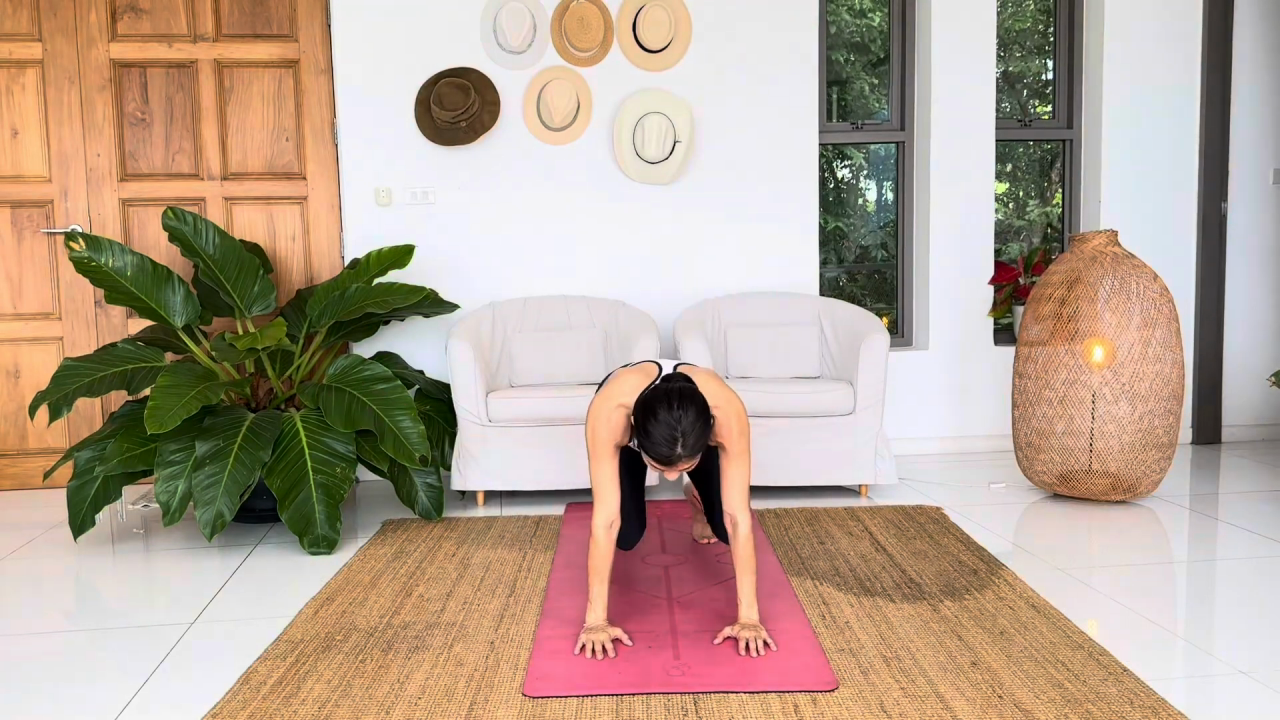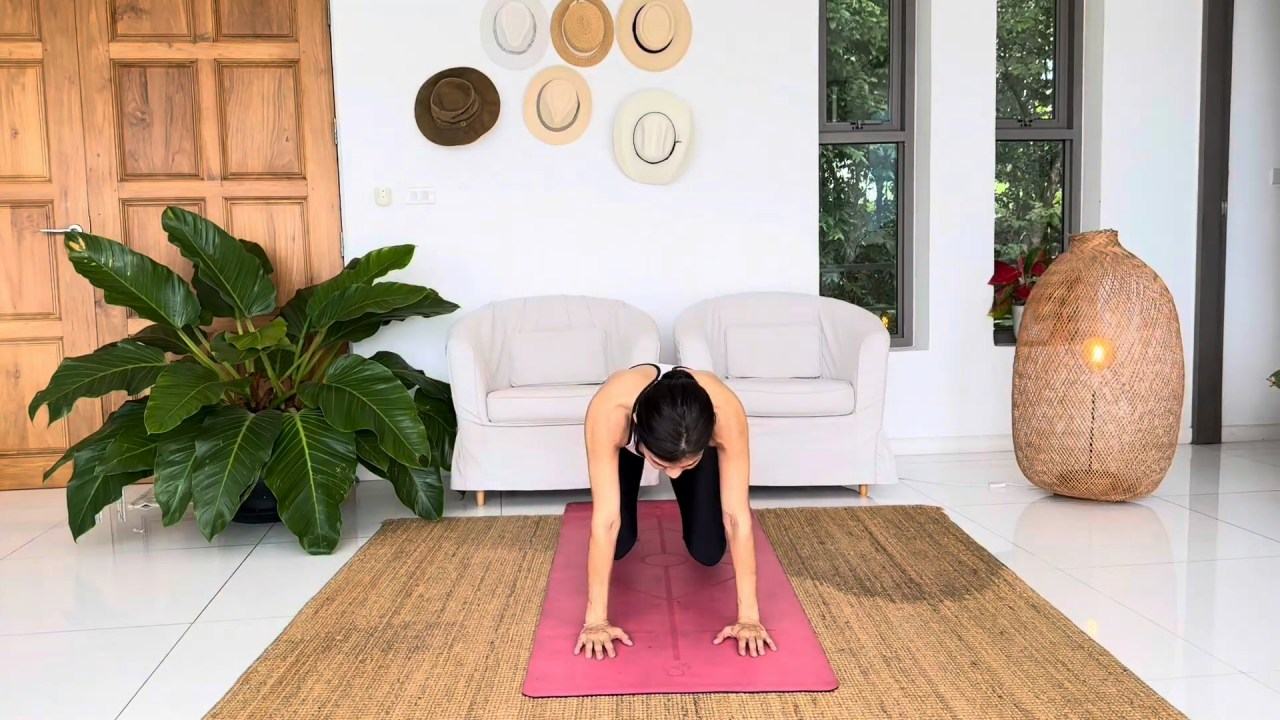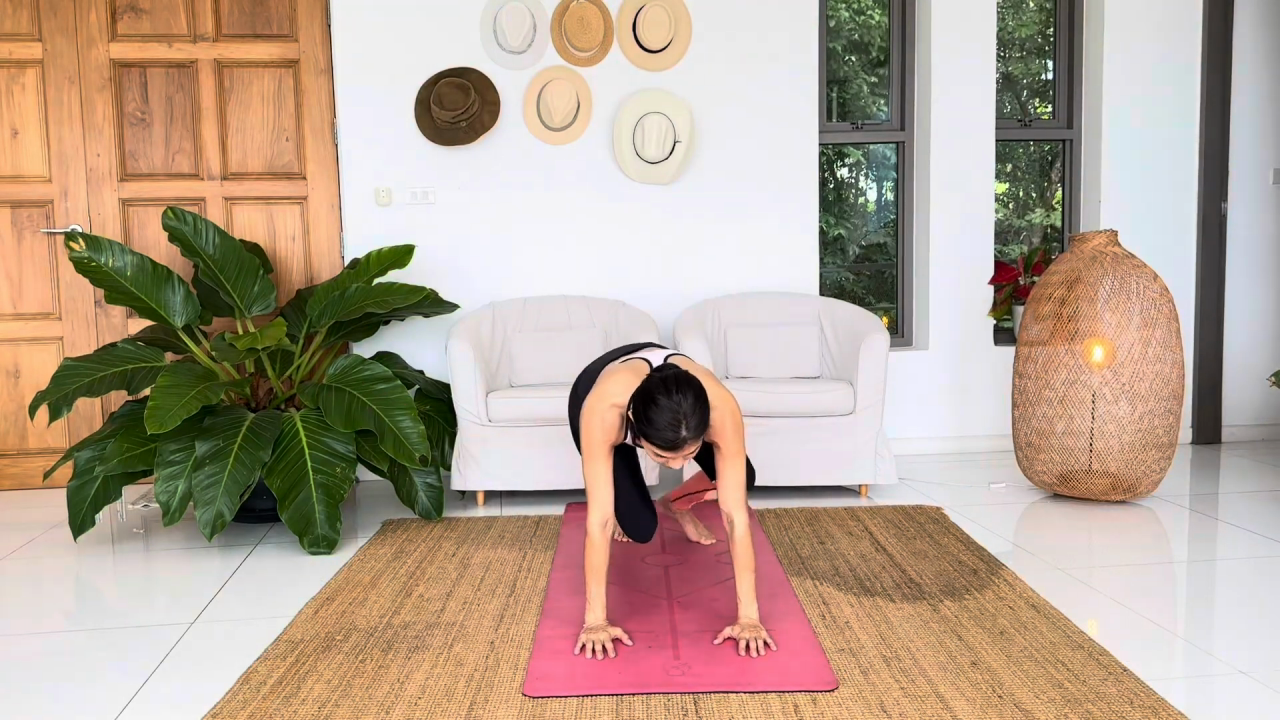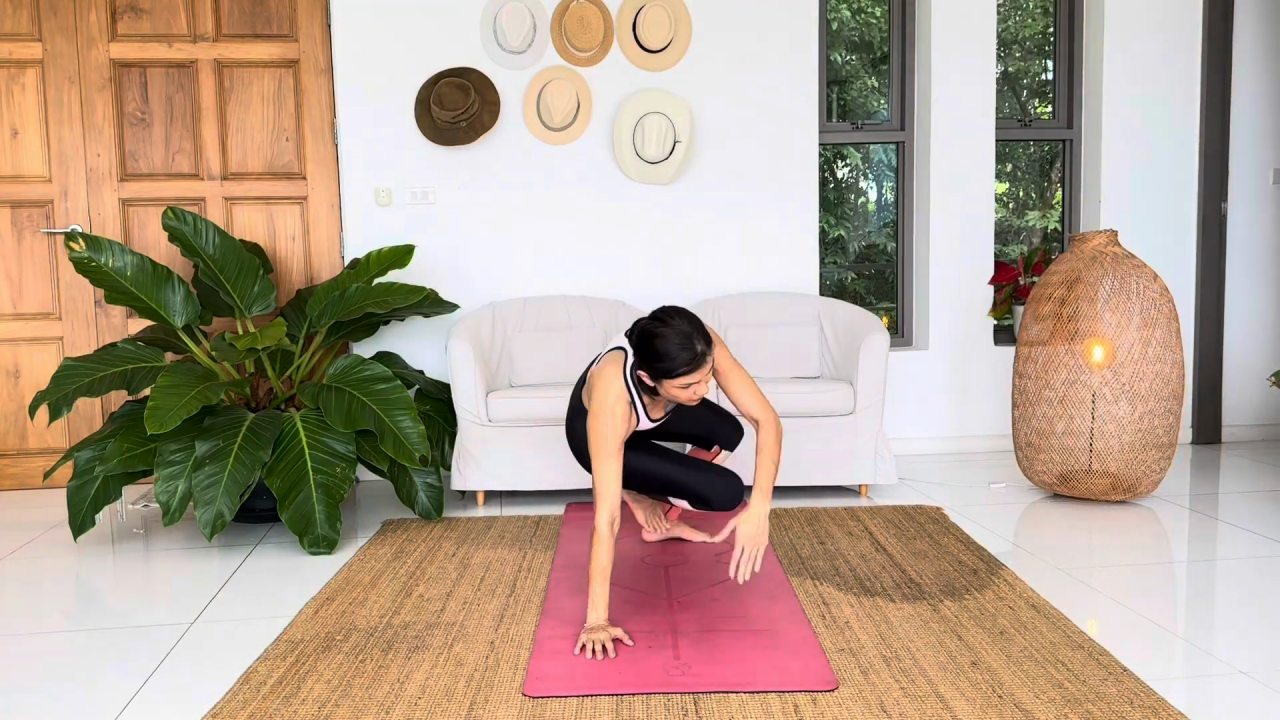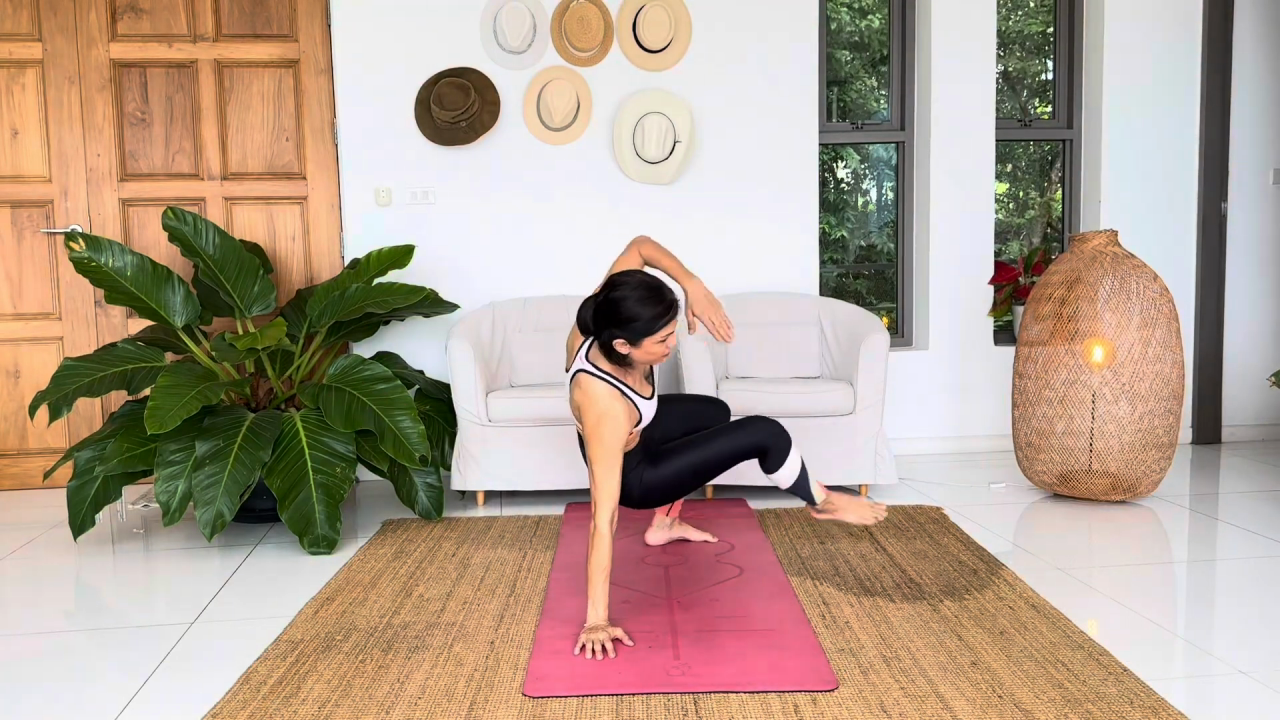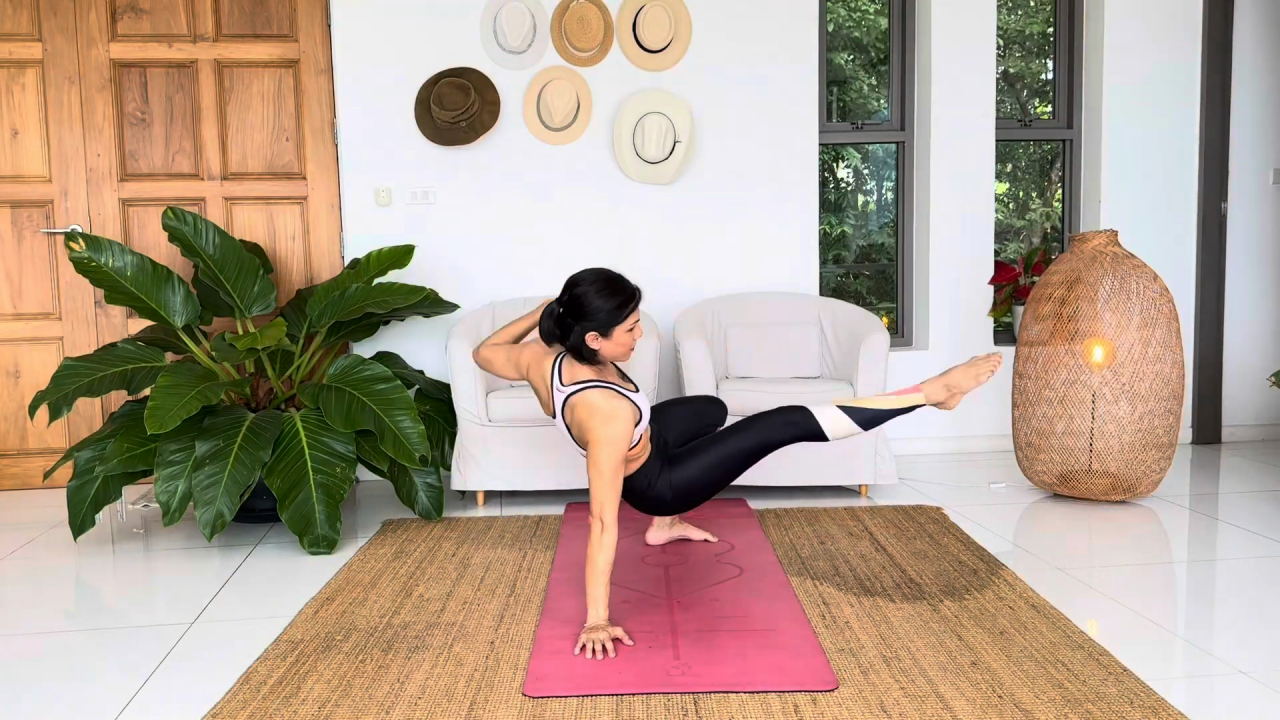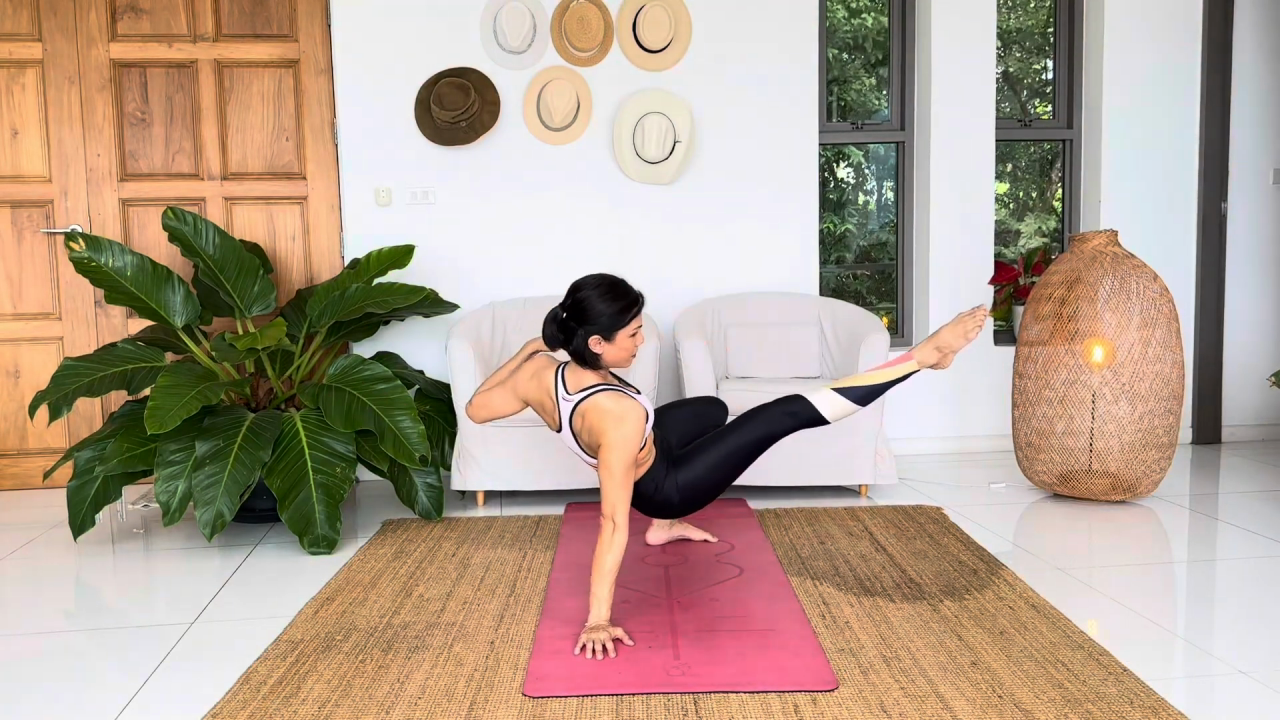
dt=0.3s
person 1, frame 1
left shoulder: (726, 410)
right shoulder: (611, 409)
left elbow: (738, 518)
right elbow: (605, 520)
left wrist: (748, 616)
right wrist: (596, 619)
left knee: (726, 530)
right knee: (627, 535)
left ankle: (698, 500)
person 1, frame 2
left shoulder: (725, 412)
right shoulder: (610, 410)
left elbow: (738, 519)
right elbow: (605, 521)
left wrist: (749, 616)
right wrist: (596, 619)
left hip: (693, 435)
right hip: (627, 432)
left knee: (708, 553)
right knee: (619, 544)
person 1, frame 3
left shoulder: (720, 407)
right shoulder: (604, 408)
left elbow: (736, 516)
right elbow: (599, 519)
left wrist: (748, 616)
right wrist: (595, 619)
left knee: (742, 478)
right knee: (640, 527)
left ankle: (677, 503)
person 1, frame 4
left shoulder: (696, 347)
right shoulder: (611, 401)
left elbow: (768, 422)
right elbow: (607, 520)
left wrist: (759, 509)
right wrist: (597, 620)
right knee: (719, 489)
left ankle: (662, 520)
right ankle: (644, 495)
person 1, frame 5
left shoulder: (603, 318)
right shoulder: (604, 407)
left elbow: (640, 245)
right elbow: (604, 519)
left wrist: (693, 287)
right wrist: (596, 619)
left hip: (644, 437)
right hip: (629, 473)
left knee: (715, 413)
right knee: (769, 436)
left ankle: (664, 525)
right ankle: (821, 500)
person 1, frame 6
left shoulder: (545, 357)
right shoulder: (606, 412)
left elbow: (485, 353)
right elbow: (604, 522)
left wrist: (547, 312)
right wrist: (597, 620)
left hip: (643, 449)
right hip: (656, 480)
left knee: (711, 409)
right knee: (788, 423)
left ankle: (664, 525)
right ankle: (928, 392)
person 1, frame 7
left shoulder: (540, 371)
right shoulder: (615, 413)
left elbow: (475, 407)
right elbow: (613, 524)
left wrist: (530, 347)
right wrist: (598, 620)
left hip: (643, 453)
right hip: (660, 484)
left knee: (712, 410)
right knee: (789, 413)
left ankle: (664, 525)
right ankle: (920, 357)
